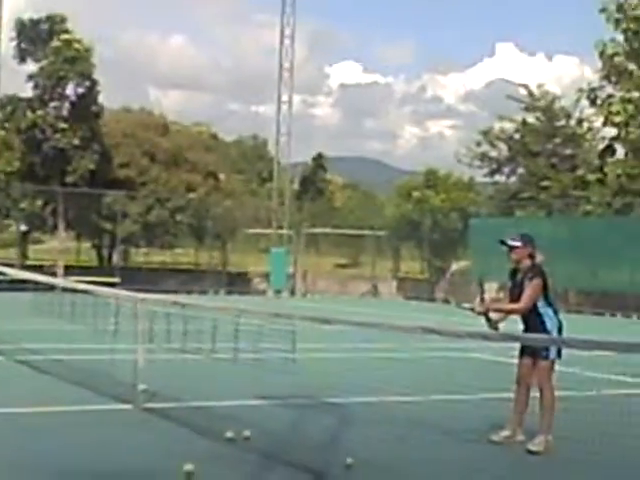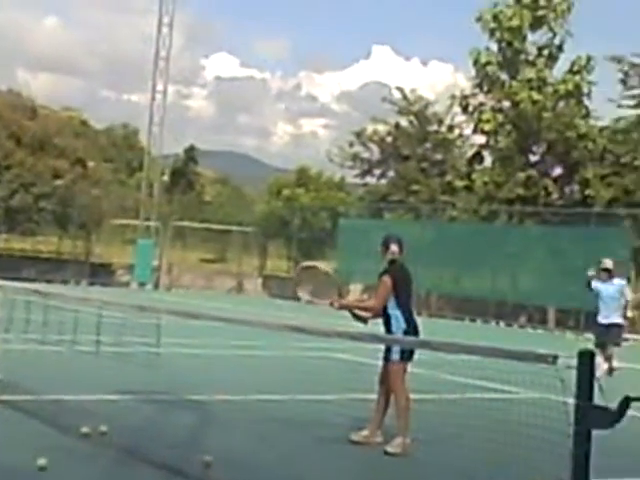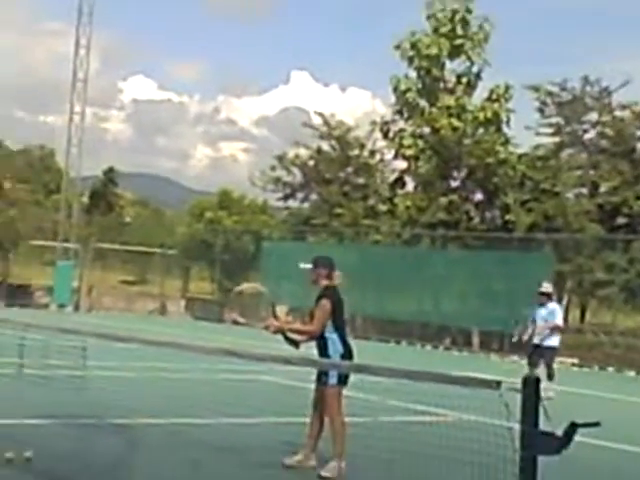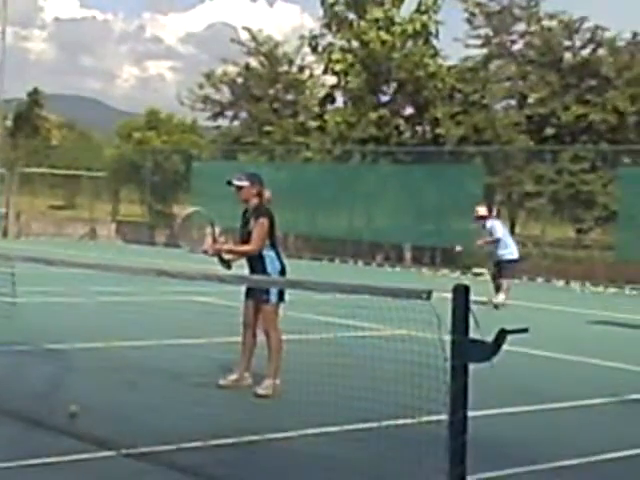
dt=0.7s
person 1, frame 1
left shoulder: (535, 274)
right shoulder: (514, 274)
left elbow: (523, 306)
right elbow: (512, 304)
left wrist: (492, 306)
right wrist: (497, 318)
left hip: (547, 330)
right hip: (530, 331)
left knee: (543, 383)
right knee: (522, 381)
left ankle: (545, 435)
right ankle: (514, 430)
person 1, frame 2
left shoulder: (388, 274)
right shoulder: (401, 272)
left elbow: (377, 306)
left wrist: (349, 304)
right wrist: (366, 315)
left hip: (401, 331)
right hip: (399, 331)
left knee: (397, 385)
right knee: (384, 383)
left ankle: (402, 438)
right ankle: (374, 431)
person 1, frame 3
left shoulder: (326, 297)
right shoulder: (328, 295)
left elbow: (315, 329)
left wrist: (284, 327)
right wrist: (292, 330)
left hip: (336, 355)
right hip: (329, 355)
left knee: (333, 410)
right knee: (317, 408)
left ankle: (338, 462)
right ankle: (308, 455)
person 1, frame 4
left shoulder: (262, 214)
right shoulder: (246, 214)
left elbow: (254, 247)
right elbow: (246, 247)
left wrist: (225, 248)
right wrist: (228, 255)
left hip: (270, 273)
right hip: (256, 274)
left knee: (269, 327)
right knee: (248, 325)
left ankle: (272, 379)
right ankle: (243, 373)
